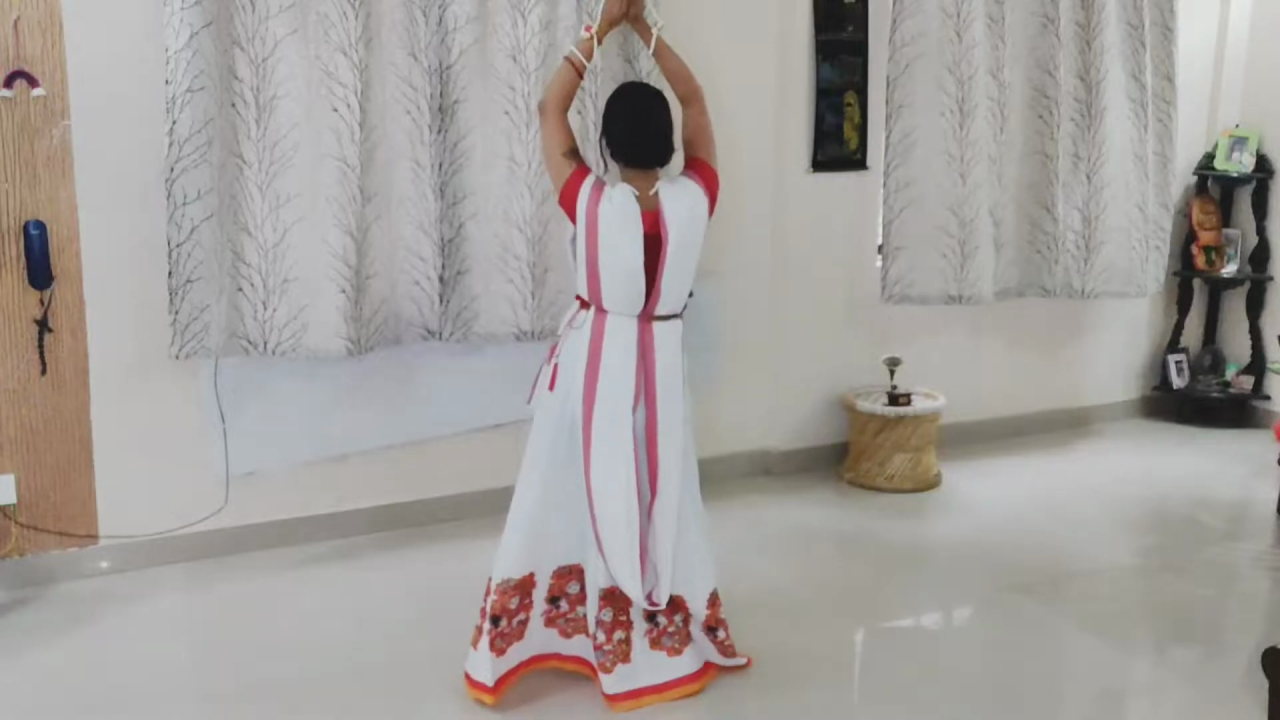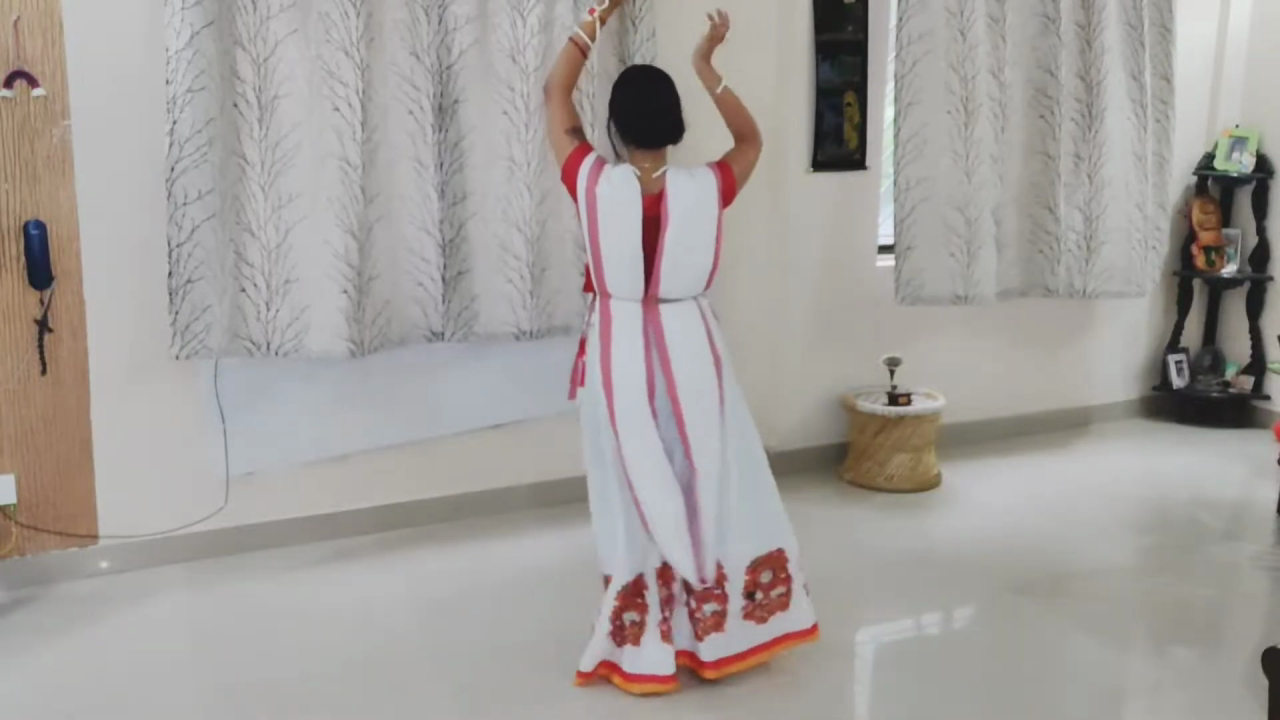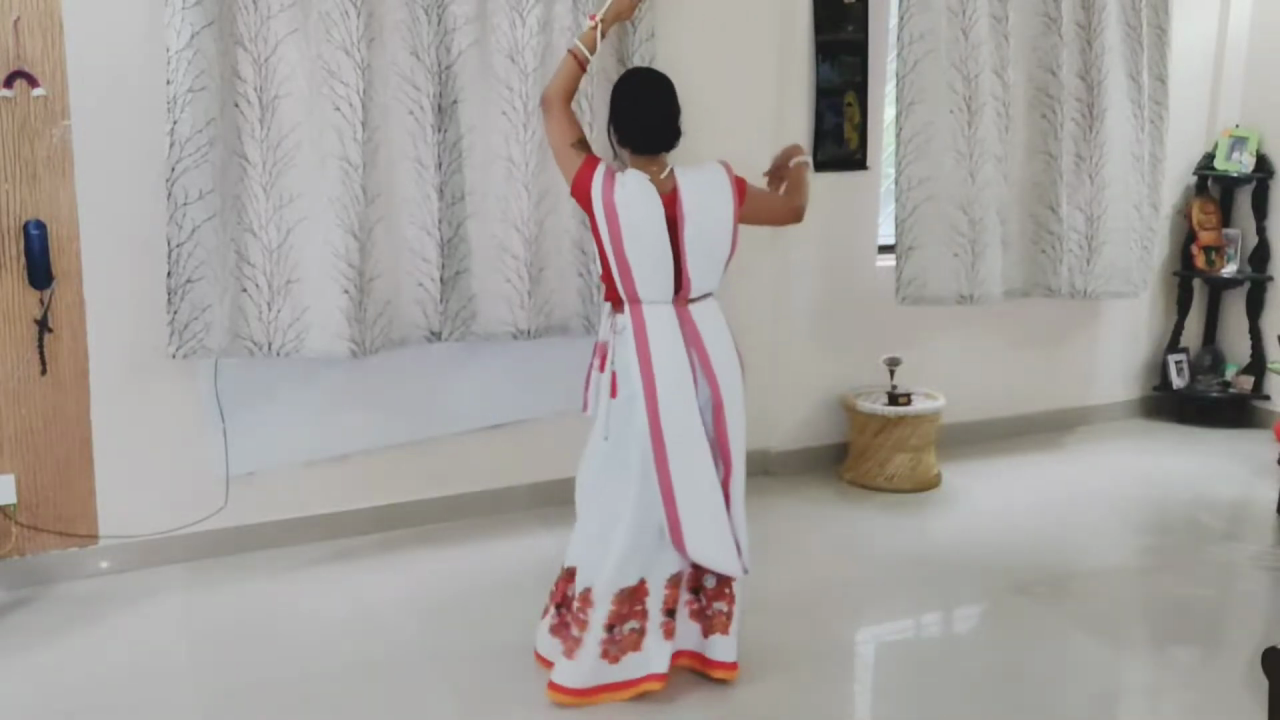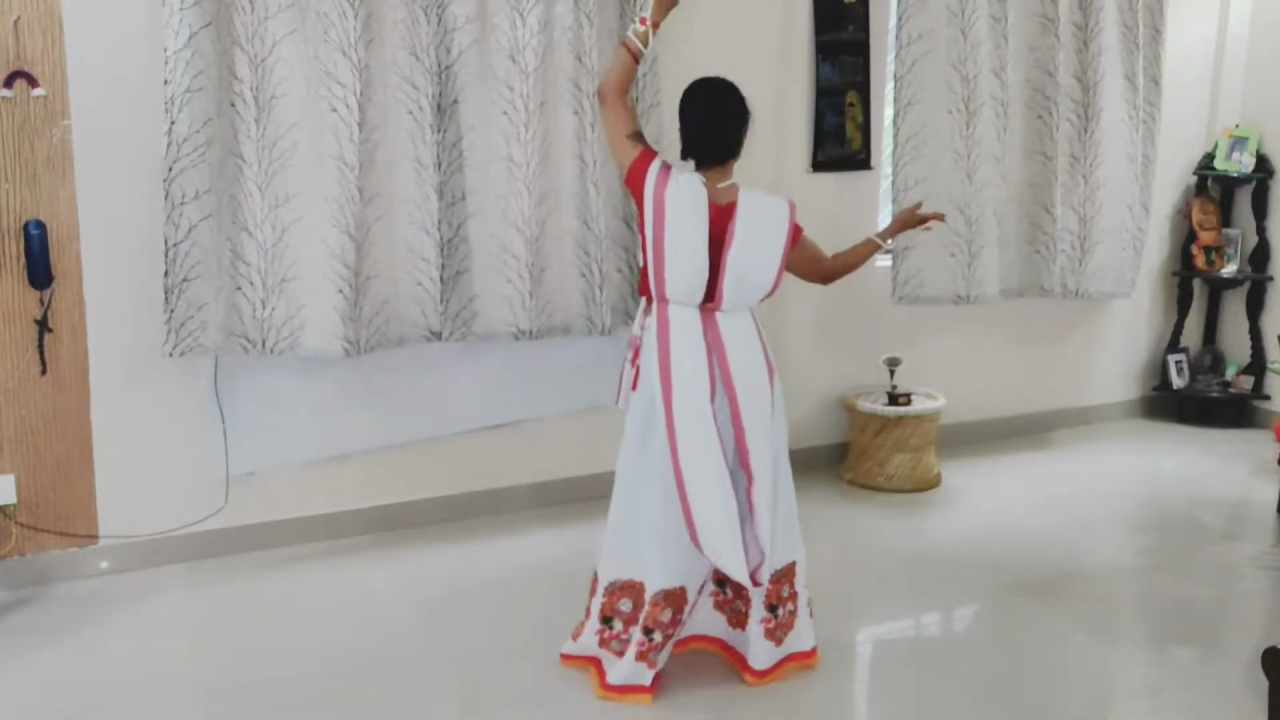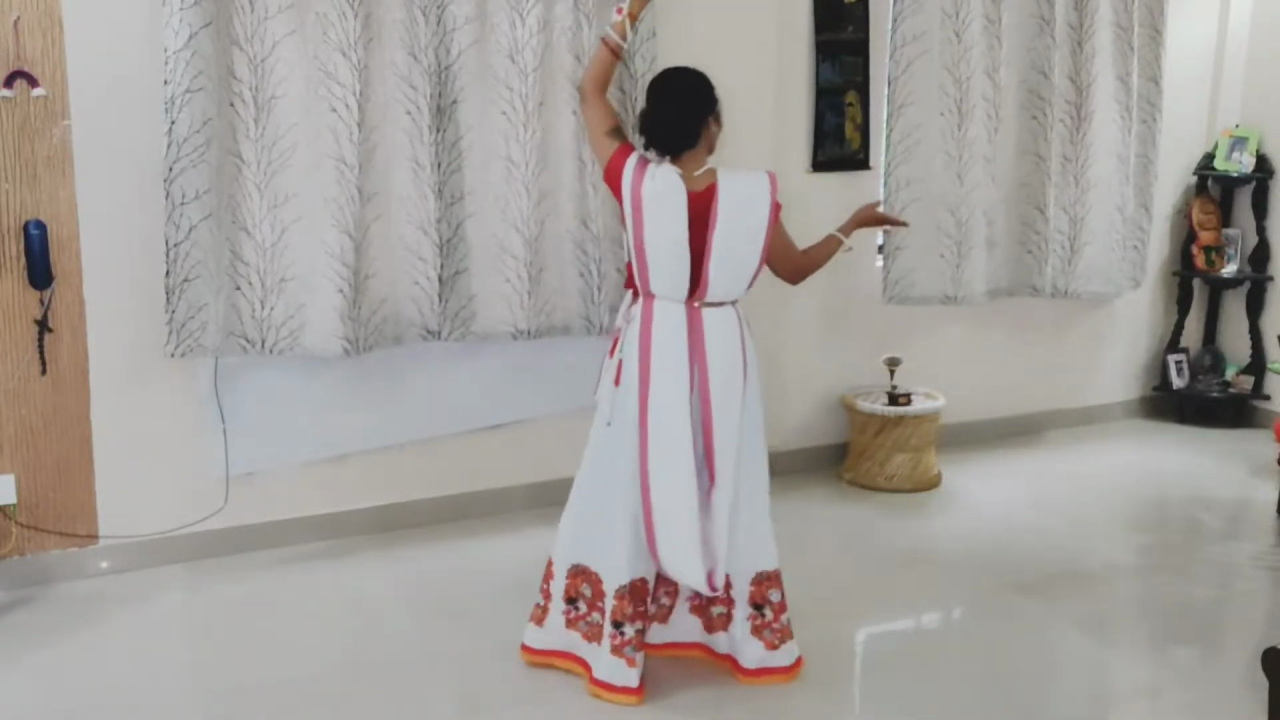
dt=1s
person 1, frame 1
left shoulder: (591, 202)
right shoulder: (695, 199)
left elbow: (549, 111)
right elbow: (695, 102)
left hip: (592, 364)
right hip: (659, 365)
left knee: (568, 509)
right knee: (657, 508)
left ankle: (506, 652)
right ankle: (671, 648)
person 1, frame 2
left shoulder: (593, 182)
right shoulder: (704, 190)
left elbow: (555, 93)
right elbow: (751, 140)
right wrist: (707, 70)
left hip: (618, 357)
right hip: (690, 352)
left knee: (634, 503)
right knee: (717, 490)
left ankle: (637, 652)
right ankle: (719, 636)
person 1, frame 3
left shoulder: (603, 191)
right shoulder: (713, 188)
left elbow: (554, 103)
right elbow: (793, 210)
right wrist: (794, 167)
left hip: (639, 360)
right hip: (706, 352)
left knee: (625, 503)
right knee: (703, 496)
left ankle: (609, 654)
right ankle: (702, 637)
person 1, frame 4
left shoulder: (656, 187)
right shoulder: (770, 217)
left elbow: (611, 97)
right elbow: (827, 271)
right wrist: (890, 231)
left hip: (668, 363)
right hip: (737, 362)
left knee: (659, 501)
right knee: (752, 497)
left ankle: (626, 654)
right ankle: (766, 644)
person 1, frame 5
left shoulder: (638, 182)
right shoulder: (752, 195)
left elbow: (591, 93)
right elbow: (796, 269)
right wrist: (849, 227)
left hip: (650, 353)
right hip: (719, 355)
left knee: (628, 493)
right knee: (726, 495)
left ankle: (609, 654)
right ankle: (756, 642)
